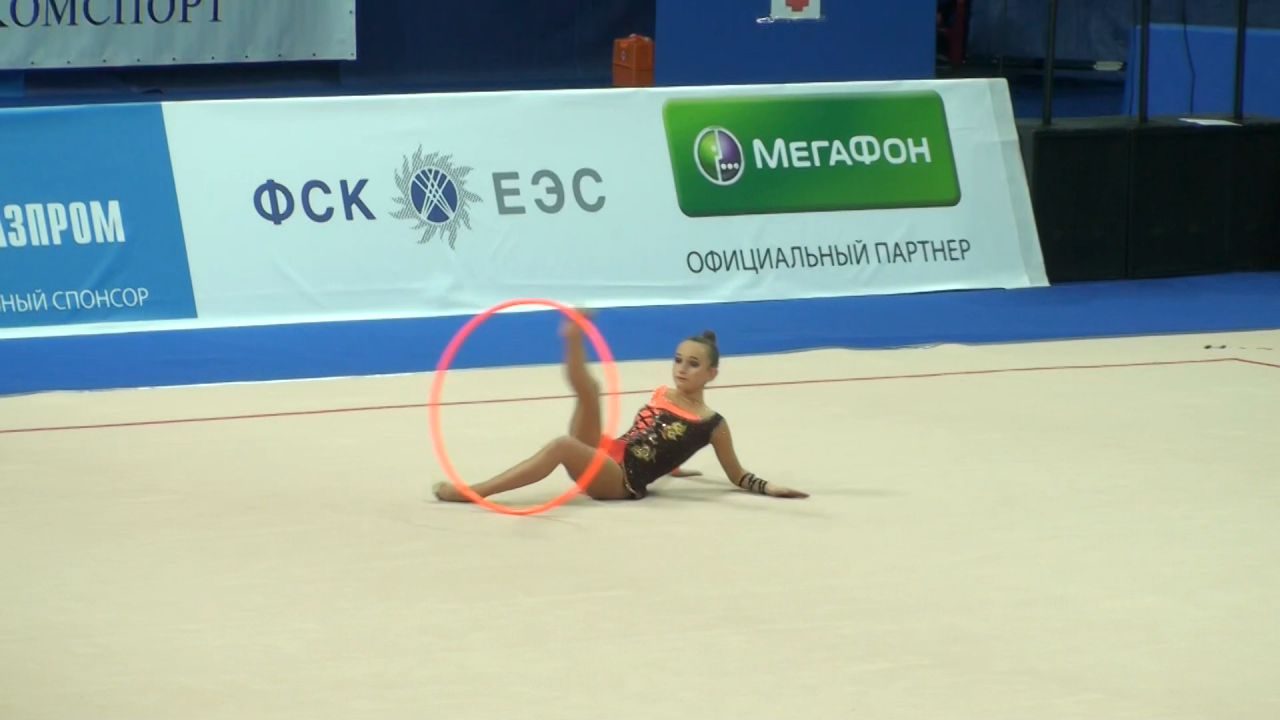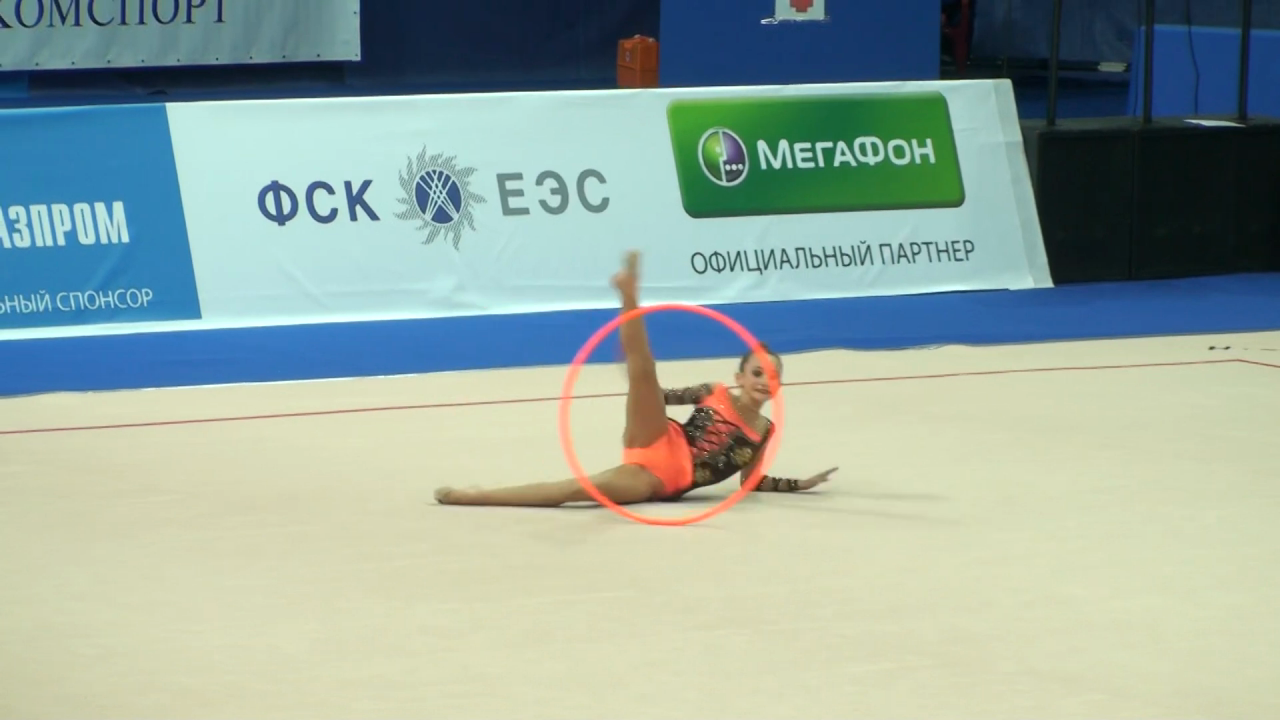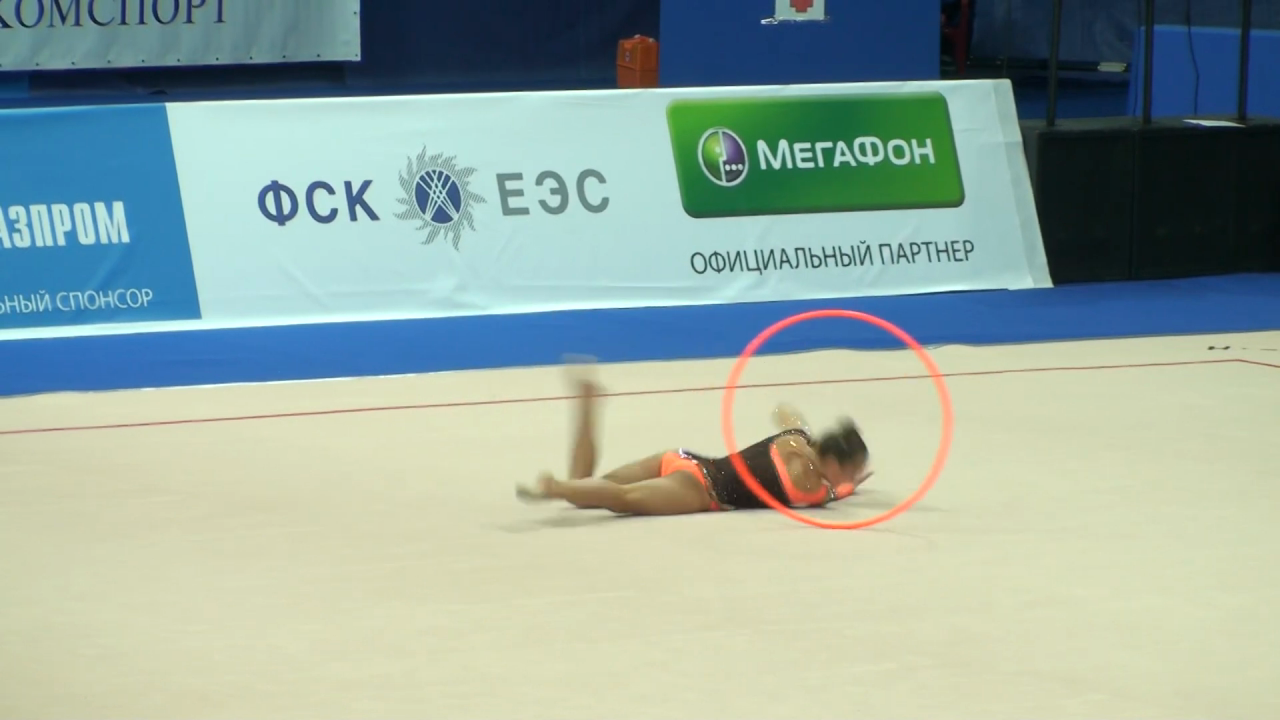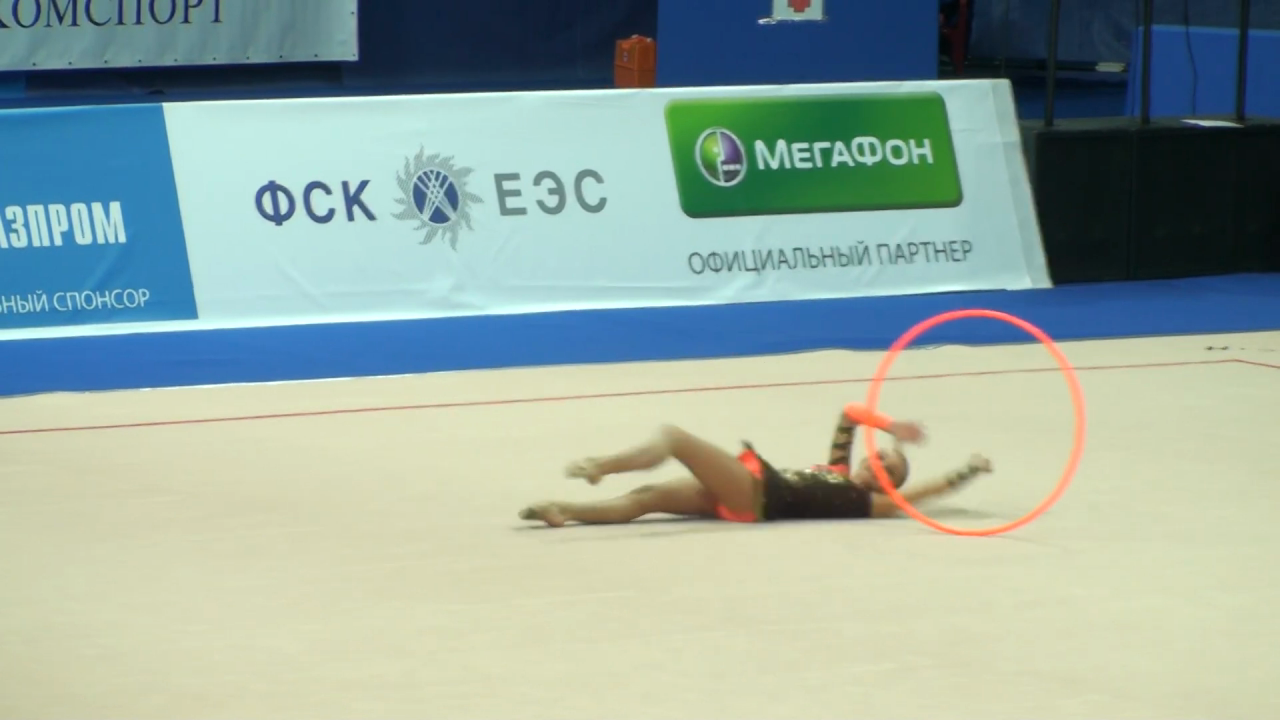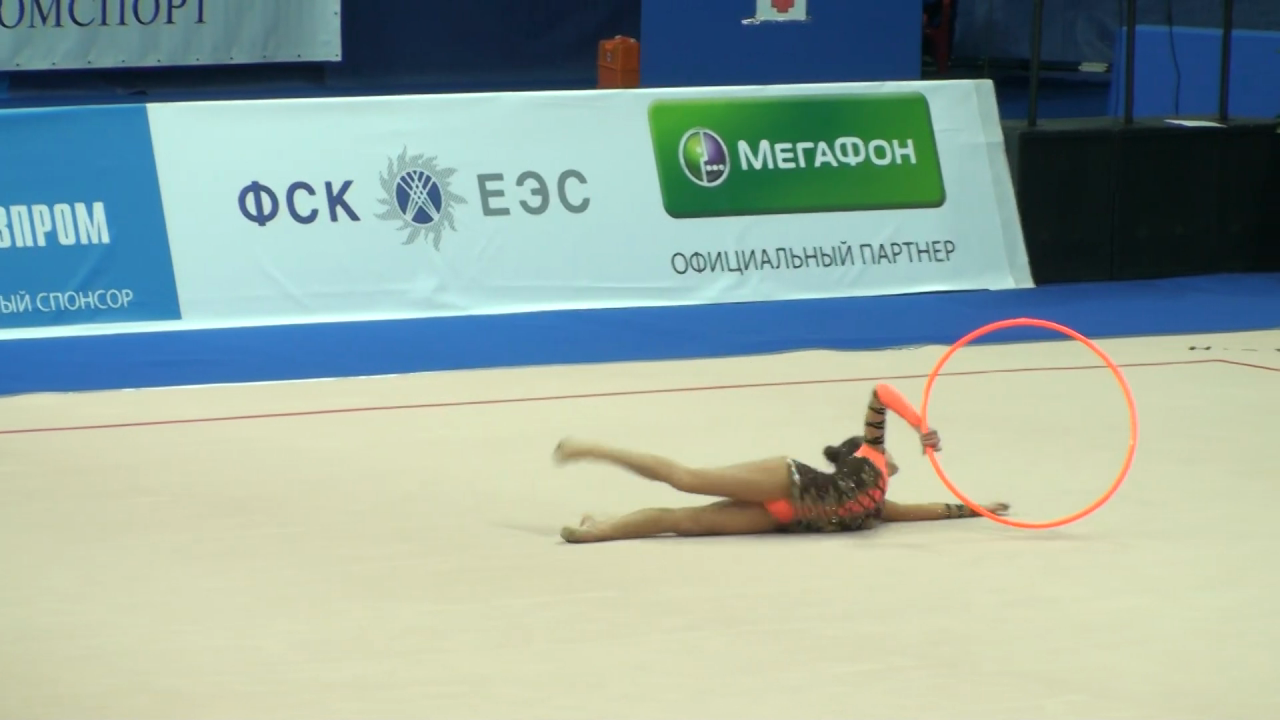
dt=0.3s
person 1, frame 1
left shoulder: (712, 424)
right shoulder: (662, 395)
left elbow: (738, 476)
left wrist: (770, 488)
left hip: (620, 484)
right hip: (605, 458)
left knee: (564, 445)
right knee: (587, 389)
left ankle: (474, 491)
person 1, frame 2
left shoulder: (765, 435)
right shoulder: (718, 396)
left elbow: (752, 483)
right elbow: (681, 395)
left wrist: (799, 484)
left hip: (662, 481)
right hip: (660, 450)
left knee: (577, 488)
right knee: (643, 377)
person 1, frame 3
left shoulder: (794, 439)
left elbow: (785, 411)
left hip: (685, 464)
right hip: (699, 489)
left knee: (587, 489)
right ankle: (554, 485)
person 1, frame 4
left shoulder: (861, 501)
right shoulder: (835, 467)
left elbow: (915, 494)
left wrist: (964, 473)
left hip: (752, 492)
right hip: (747, 482)
right knee: (643, 498)
person 1, frame 5
left shoulder: (876, 506)
right shoulder: (870, 453)
left elbow: (928, 509)
right elbow: (882, 391)
left wrist: (983, 507)
right wrist: (923, 428)
left hip: (782, 515)
right hip: (791, 482)
left knee: (683, 518)
right knee: (687, 478)
left ankle: (599, 527)
right ankle: (594, 450)
